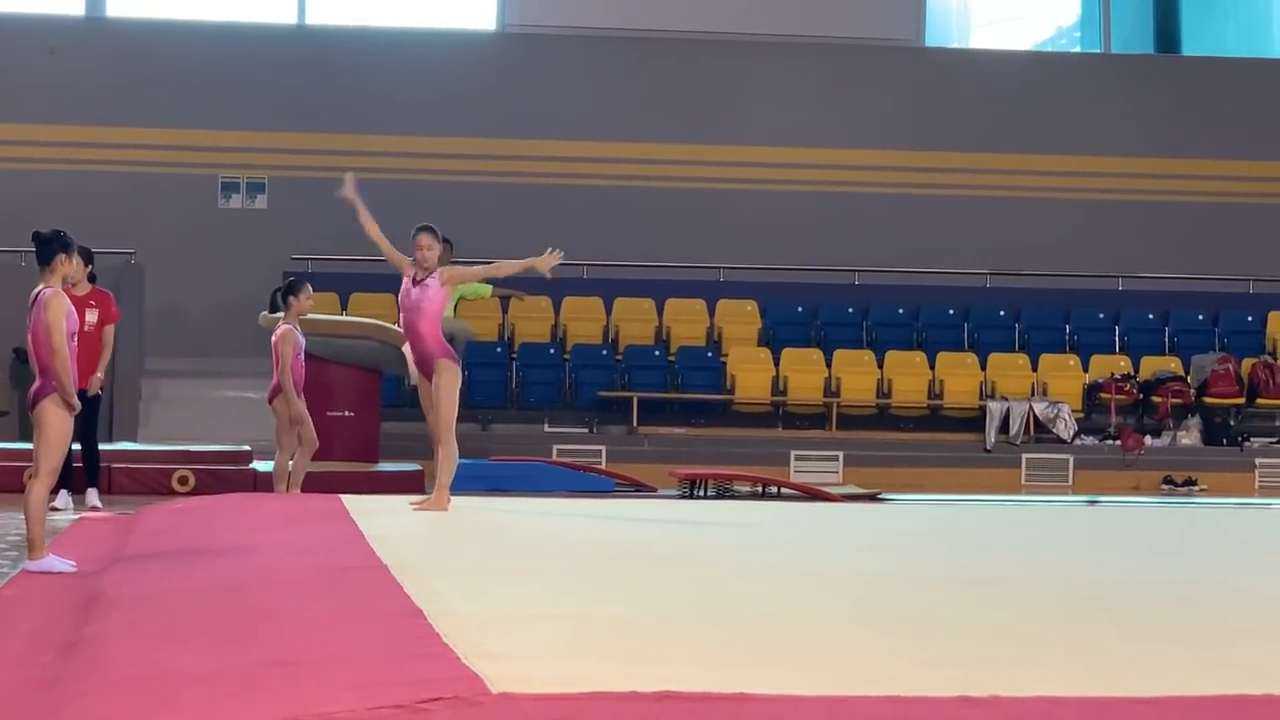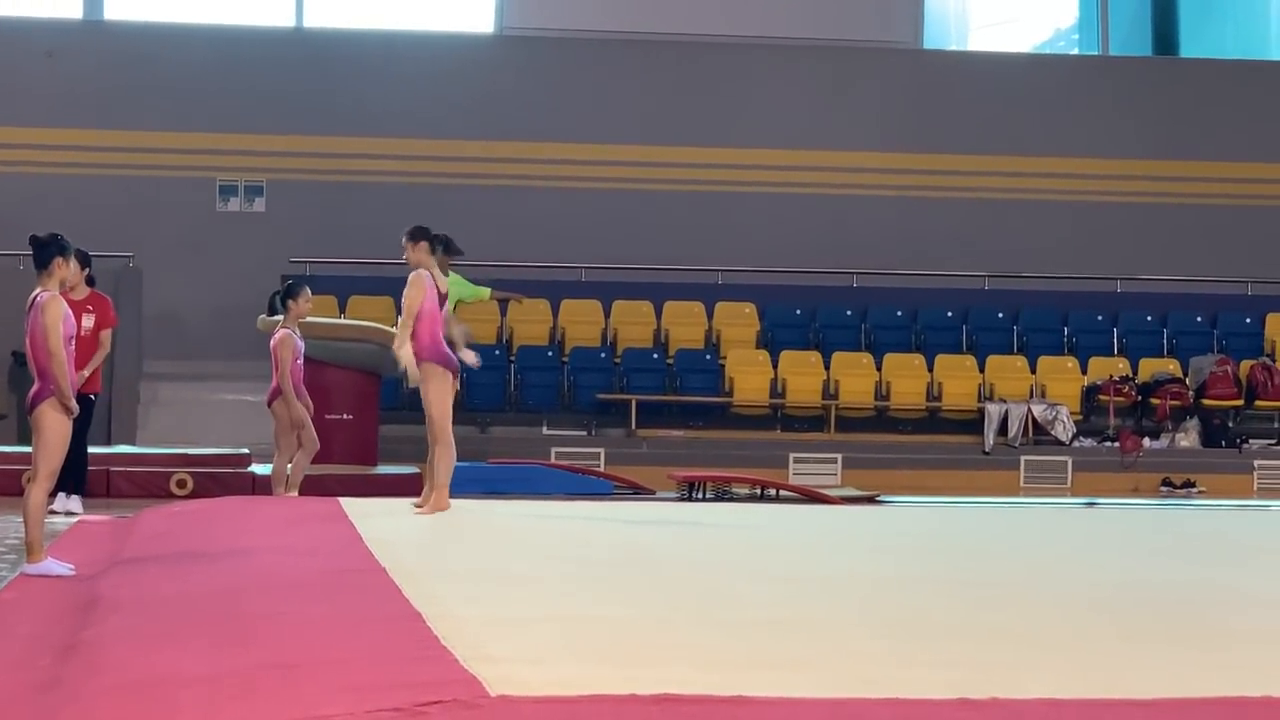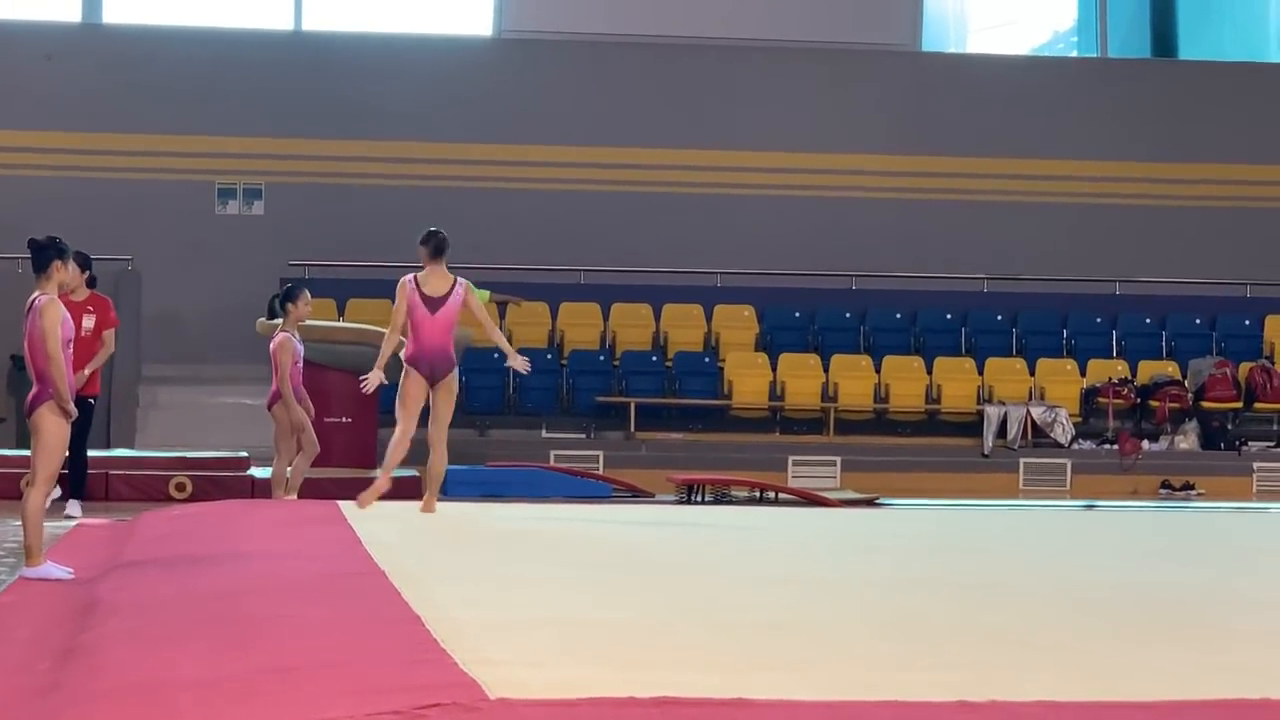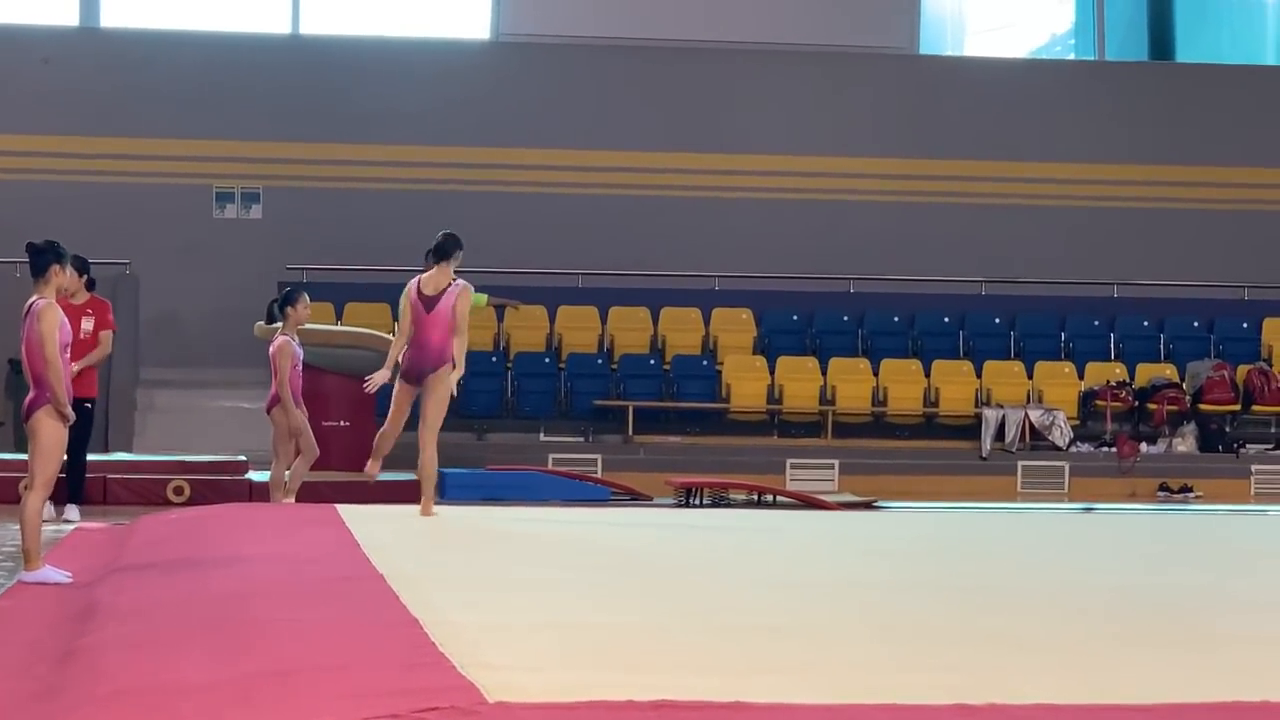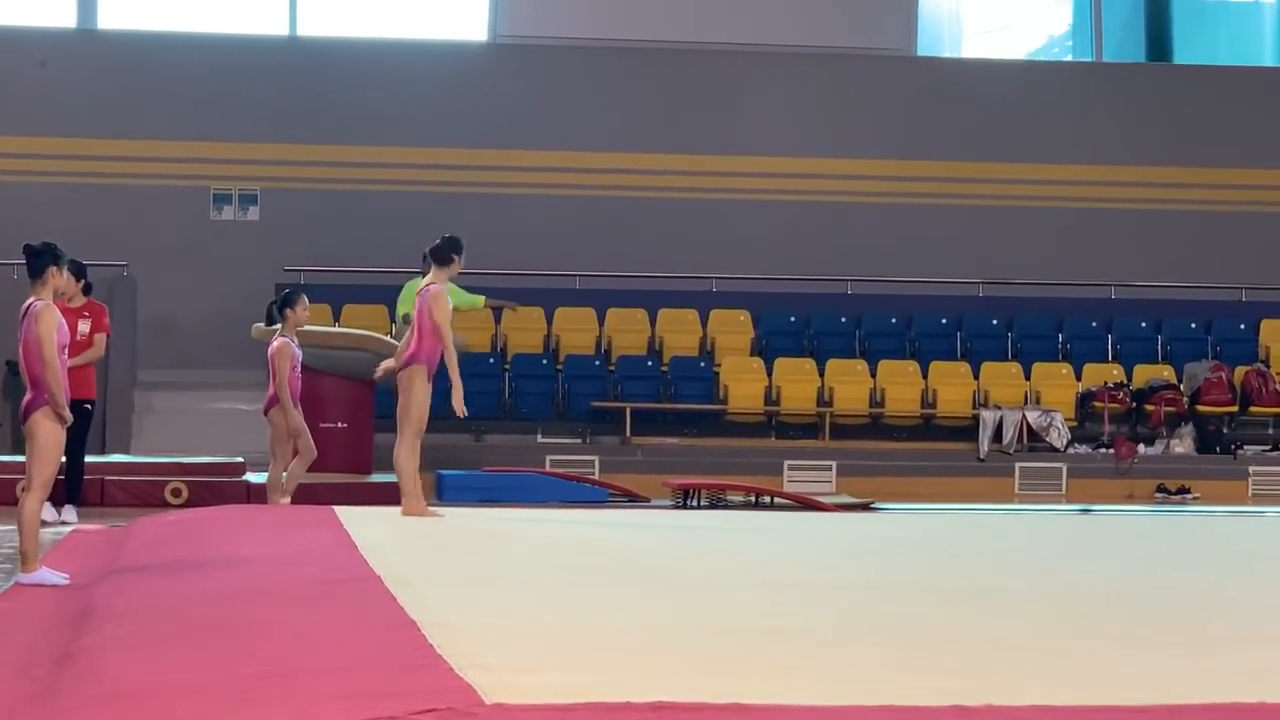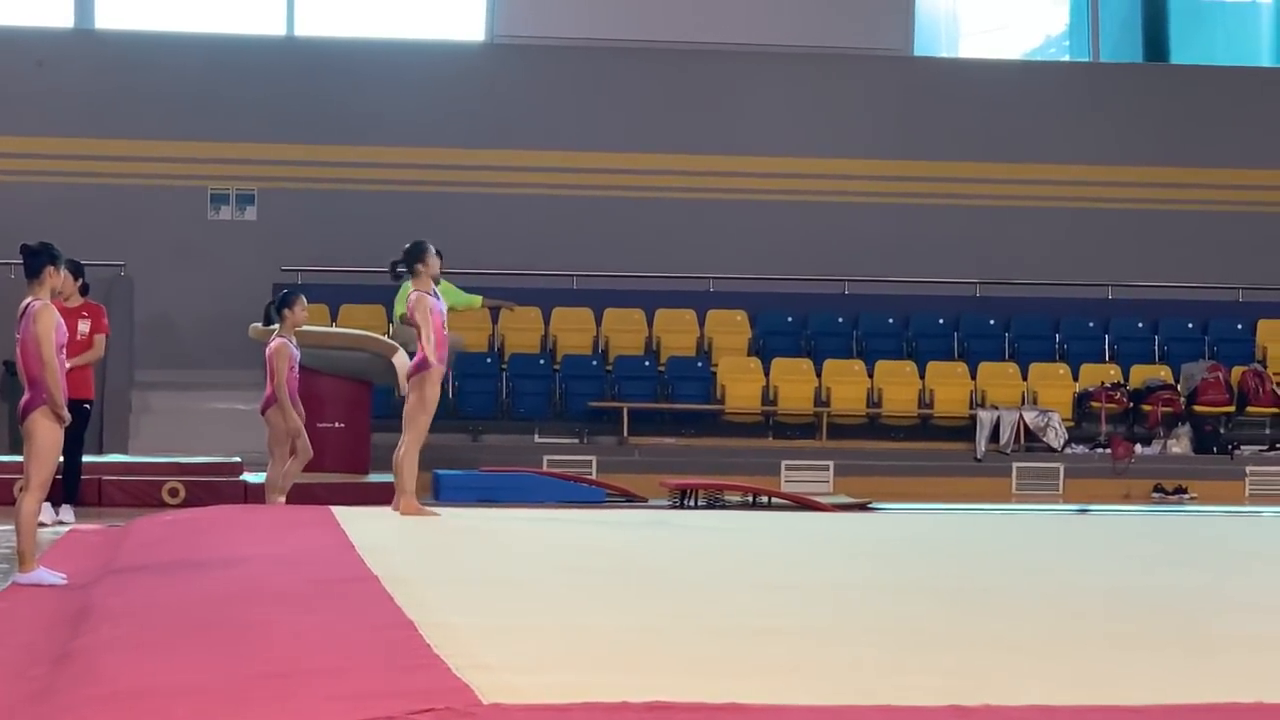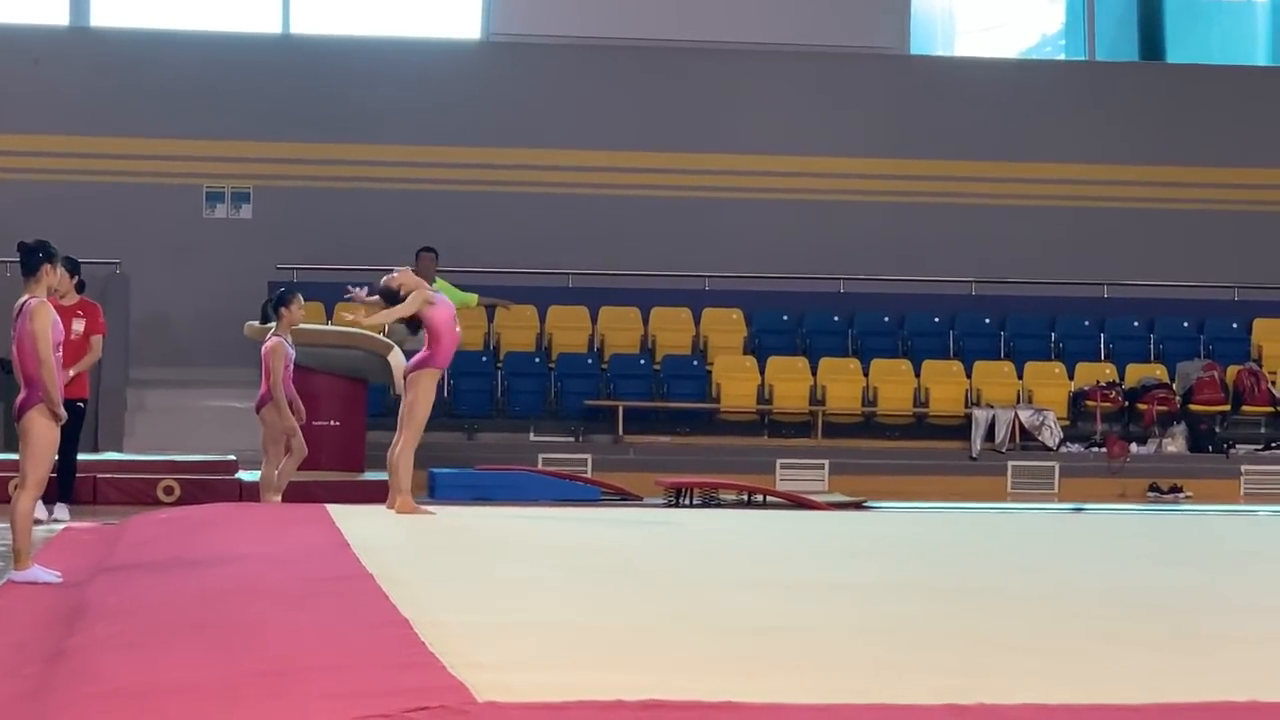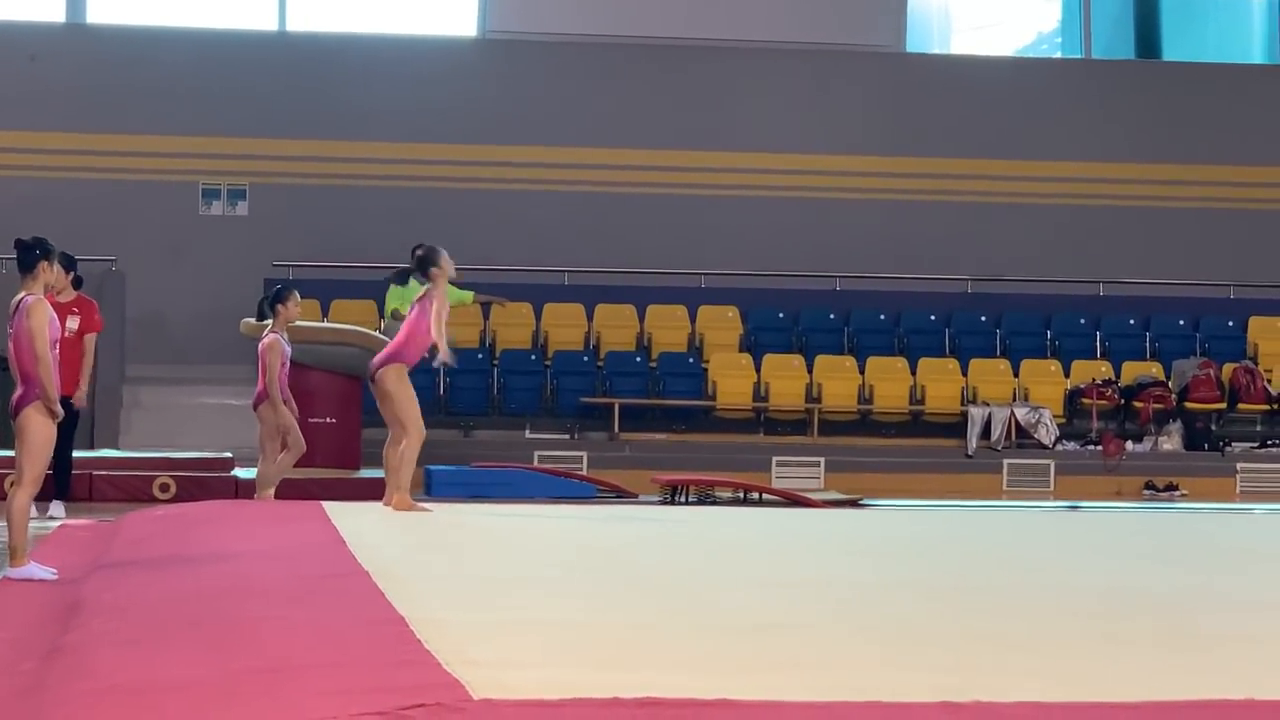
dt=0.2s
person 1, frame 1
left shoulder: (38, 295)
right shoulder: (56, 297)
left elbow: (36, 347)
right elbow: (59, 351)
right wrist: (71, 396)
left hip: (43, 392)
right hip: (54, 396)
left knee: (42, 477)
right knee: (44, 478)
left ankle: (38, 551)
right ankle: (36, 555)
person 1, frame 2
left shoulder: (36, 299)
right shoulder: (53, 301)
left elbow: (33, 350)
right elbow: (56, 354)
right wrist: (69, 399)
left hip: (42, 396)
right hip: (52, 399)
left knee: (40, 481)
right knee: (43, 481)
left ankle: (37, 555)
right ankle: (35, 558)
person 1, frame 3
left shoulder: (34, 302)
right shoulder: (51, 304)
left elbow: (33, 354)
right elbow: (54, 358)
right wrist: (67, 402)
left hip: (41, 400)
right hip: (51, 403)
left knee: (38, 484)
right knee: (41, 485)
left ankle: (36, 558)
right ankle: (34, 562)
person 1, frame 4
left shoulder: (32, 306)
right shoulder: (49, 308)
left elbow: (30, 358)
right elbow: (52, 362)
right wrist: (64, 407)
left hip: (38, 403)
right hip: (48, 406)
left knee: (36, 488)
right knee: (39, 488)
left ankle: (34, 563)
right ankle: (32, 566)
person 1, frame 5
left shoulder: (29, 308)
right shoulder: (46, 310)
left elbow: (26, 360)
right elbow: (50, 363)
right wrist: (62, 408)
left hip: (35, 405)
right hip: (46, 408)
left knee: (34, 490)
right knee: (37, 490)
left ankle: (31, 564)
right ankle: (29, 567)
person 1, frame 6
left shoulder: (26, 308)
right shoulder: (44, 309)
left elbow: (24, 359)
right elbow: (49, 363)
right wrist: (61, 408)
left hip: (33, 404)
right hip: (44, 407)
left knee: (32, 490)
right knee: (35, 490)
left ankle: (29, 564)
right ankle: (26, 567)
person 1, frame 7
left shoulder: (21, 306)
right shoulder: (41, 307)
left elbow: (18, 357)
right elbow: (45, 361)
right wrist: (58, 406)
left hip: (28, 402)
right hip: (40, 405)
left knee: (28, 488)
right knee: (31, 488)
left ankle: (24, 562)
right ankle: (22, 565)
person 1, frame 8
left shoulder: (17, 303)
right shoulder: (38, 304)
left elbow: (14, 354)
right elbow: (42, 358)
right wrist: (54, 403)
left hip: (25, 399)
right hip: (37, 402)
left knee: (23, 485)
right knee: (27, 485)
left ankle: (20, 559)
right ankle: (17, 562)
person 2, frame 1
left shoulder: (446, 276)
right shoulder: (408, 270)
left elbow: (490, 270)
right elbow: (377, 235)
left wrist: (532, 263)
right wrist: (355, 199)
left hip: (442, 360)
right hip: (423, 363)
left knee: (445, 431)
right knee: (436, 432)
left ankle: (441, 494)
right ankle: (437, 490)
person 2, frame 2
left shoulder: (417, 279)
right shoulder: (440, 280)
left elbow: (407, 319)
right elbow: (450, 323)
left wrist: (401, 348)
right wrist: (461, 348)
left hip: (431, 363)
right hip: (443, 361)
left knee: (440, 433)
right knee: (436, 434)
left ankle: (439, 496)
right ankle: (431, 494)
person 2, frame 3
left shoulder: (407, 283)
right shoulder: (463, 287)
left elbow: (395, 330)
right elbow: (487, 325)
left wrist: (379, 367)
right wrist: (510, 354)
left hip: (417, 365)
right hip: (447, 365)
left knee: (404, 428)
right knee: (438, 437)
left ankle: (382, 480)
right ankle: (430, 499)
person 2, frame 4
left shoulder: (413, 285)
right shoulder: (462, 289)
left elbow: (403, 332)
right elbow: (460, 332)
left wrist: (388, 368)
right wrist: (458, 369)
left hip: (410, 363)
right hip: (437, 366)
left knee: (393, 424)
right knee: (427, 439)
left ankle: (374, 464)
right ankle: (427, 503)
person 2, frame 5
left shoulder: (425, 287)
right shoulder: (438, 293)
right elbow: (447, 343)
left wrist: (395, 359)
right wrist: (457, 386)
left hip: (410, 364)
right hip: (418, 368)
left knee: (412, 435)
right knee: (407, 437)
left ankle: (414, 499)
right ankle: (411, 502)
person 2, frame 6
left shoulder: (430, 291)
right shoulder: (419, 299)
right elbow: (426, 334)
right wrist: (433, 361)
left hip: (429, 370)
right hip: (427, 371)
left knee: (410, 439)
right knee: (413, 439)
left ankle: (402, 498)
right ankle: (408, 501)
person 2, frame 7
left shoulder: (428, 293)
right shoulder: (420, 296)
right elbow: (396, 311)
right wrist: (368, 320)
left hip: (426, 369)
right hip: (426, 371)
left knee: (403, 438)
right knee: (409, 438)
left ankle: (395, 496)
right ankle: (403, 500)
person 2, frame 8
left shoulder: (428, 294)
right shoulder: (438, 293)
right elbow: (437, 322)
right wrist: (441, 347)
left hip: (386, 367)
right hip: (392, 368)
left knee: (397, 433)
right knee: (416, 433)
left ankle: (392, 494)
right ankle: (401, 497)
person 3, frame 1
left shoulder: (103, 299)
left elbow: (108, 341)
left wrist: (99, 373)
left hip: (89, 380)
left knee: (88, 436)
left ankle: (92, 490)
right ankle: (63, 492)
person 3, frame 2
left shoulder: (101, 303)
left elbow: (105, 346)
left wrist: (84, 373)
left hip: (86, 384)
left knee: (77, 440)
left ankle: (76, 496)
right ankle: (61, 493)
person 3, frame 3
left shoulder: (102, 304)
left elbow: (109, 346)
left wrist: (85, 372)
left hip: (85, 387)
left knee: (77, 443)
left ankle: (74, 500)
right ankle: (51, 485)
person 3, frame 4
left shoulder: (101, 307)
right shoulder: (56, 306)
left elbow: (105, 347)
left wrist: (76, 367)
left hip: (83, 390)
left knee: (76, 449)
left ankle: (73, 504)
right ankle: (44, 502)
person 3, frame 5
left shoulder: (97, 310)
left elbow: (99, 350)
left wrist: (66, 363)
left hip: (82, 393)
left knee: (75, 451)
left ankle: (70, 506)
right ankle: (46, 503)
person 3, frame 6
left shoulder: (95, 311)
left elbow: (99, 351)
left wrist: (67, 364)
left hip: (80, 393)
left knee: (73, 451)
left ankle: (67, 506)
right ankle: (46, 504)
person 3, frame 7
left shoulder: (91, 309)
left elbow: (96, 352)
left wrist: (69, 373)
left hip: (75, 392)
left knee: (68, 450)
left ankle: (62, 504)
right ankle: (39, 502)
person 3, frame 8
left shoulder: (87, 306)
left elbow: (89, 351)
left wrist: (82, 388)
left hip: (69, 390)
left knee: (63, 448)
left ankle: (58, 501)
person 4, frame 1
left shoulder: (294, 328)
right shoulder: (286, 331)
right elbow: (284, 370)
left wrist: (299, 400)
right wrist: (293, 403)
left hip: (293, 395)
right hip: (284, 395)
left knee: (310, 444)
right knee: (286, 450)
left ankle: (294, 490)
person 4, frame 2
left shoulder: (293, 332)
right shoulder: (285, 336)
right elbow: (283, 374)
left wrist: (305, 398)
right wrist: (294, 407)
left hip: (292, 397)
right hip: (284, 398)
left knee: (311, 445)
right knee: (285, 452)
left ankle: (291, 491)
person 4, frame 3
left shoulder: (293, 335)
right shoulder: (285, 339)
right elbow: (283, 379)
left wrist: (306, 401)
right wrist: (294, 411)
left hip: (292, 400)
right hip: (284, 402)
left knee: (311, 448)
right knee: (284, 456)
left ankle: (290, 494)
right ankle: (278, 502)
person 4, frame 4
left shoulder: (292, 339)
right shoulder: (284, 343)
right elbow: (282, 382)
left wrist: (300, 408)
right wrist: (292, 415)
left hip: (290, 404)
right hip: (283, 405)
left knee: (310, 452)
right knee: (283, 459)
left ankle: (288, 497)
person 4, frame 5
left shoulder: (291, 340)
right shoulder: (283, 344)
right elbow: (281, 383)
left wrist: (296, 410)
right wrist: (291, 416)
left hip: (288, 405)
right hip: (280, 407)
left knee: (308, 453)
right knee: (280, 461)
left ankle: (284, 498)
right ankle: (274, 507)
person 4, frame 6
left shoulder: (289, 340)
right shoulder: (281, 344)
right elbow: (279, 384)
left wrist: (298, 408)
right wrist: (290, 416)
left hip: (285, 405)
right hip: (278, 406)
left knee: (304, 453)
right knee: (279, 460)
left ankle: (280, 497)
right ankle: (272, 507)
person 4, frame 7
left shoulder: (285, 338)
right shoulder: (277, 344)
right elbow: (275, 383)
left wrist: (297, 403)
right wrist: (286, 415)
left hip: (279, 403)
right hip: (272, 405)
left knee: (299, 451)
right knee: (273, 459)
left ankle: (275, 495)
right ankle: (267, 505)
person 4, frame 8
left shoulder: (280, 335)
right shoulder: (274, 340)
right elbow: (271, 380)
left wrist: (290, 402)
right wrist: (281, 413)
left hip: (276, 400)
right hip: (269, 402)
left knee: (297, 447)
right knee: (269, 456)
left ankle: (267, 490)
right ankle: (263, 500)
